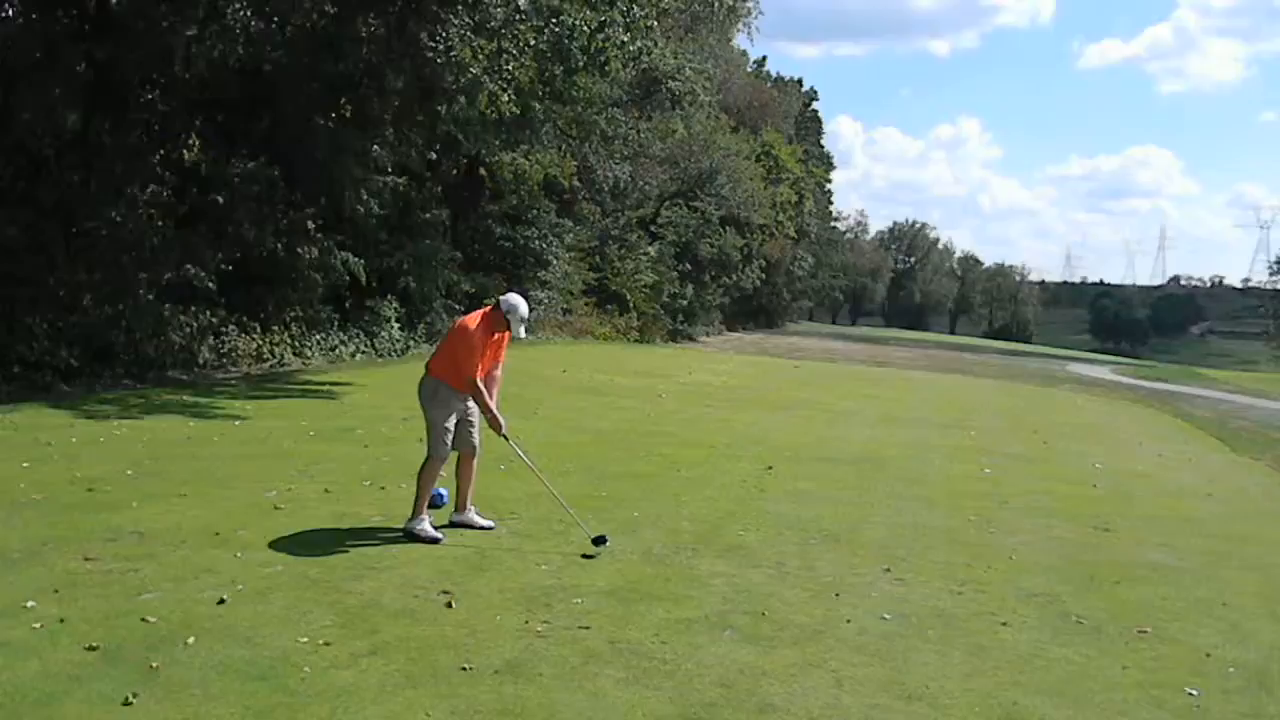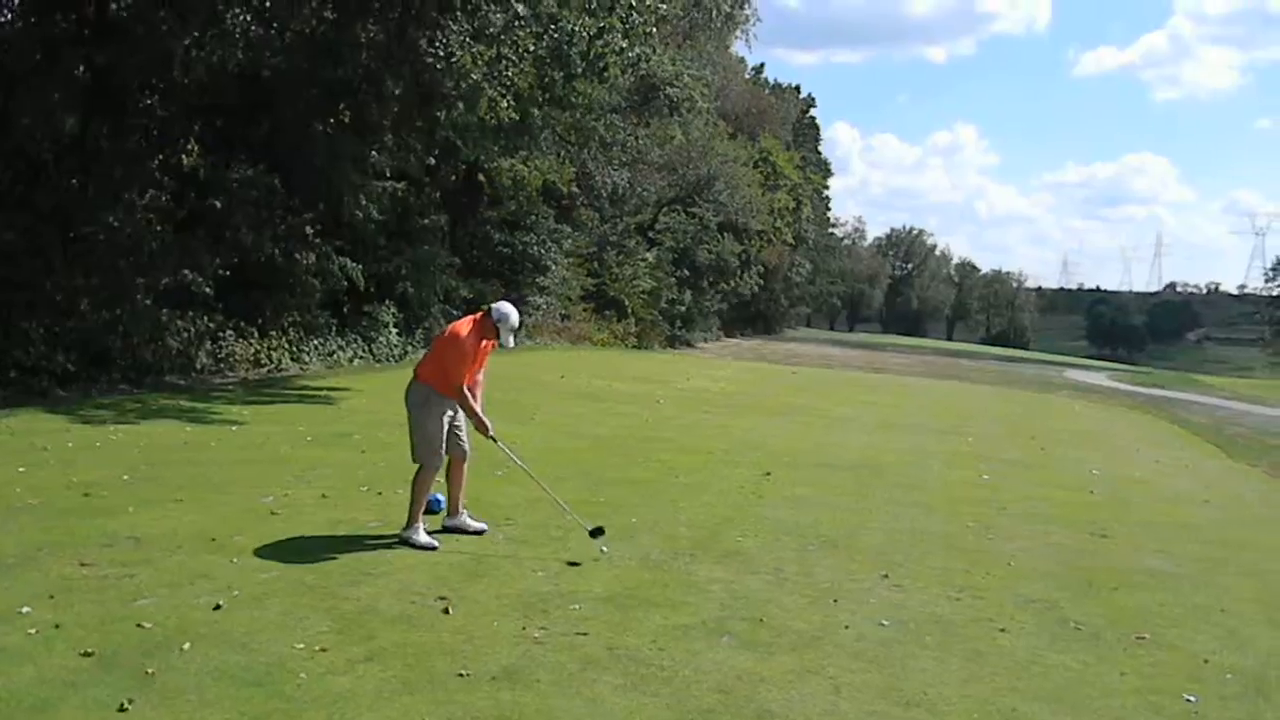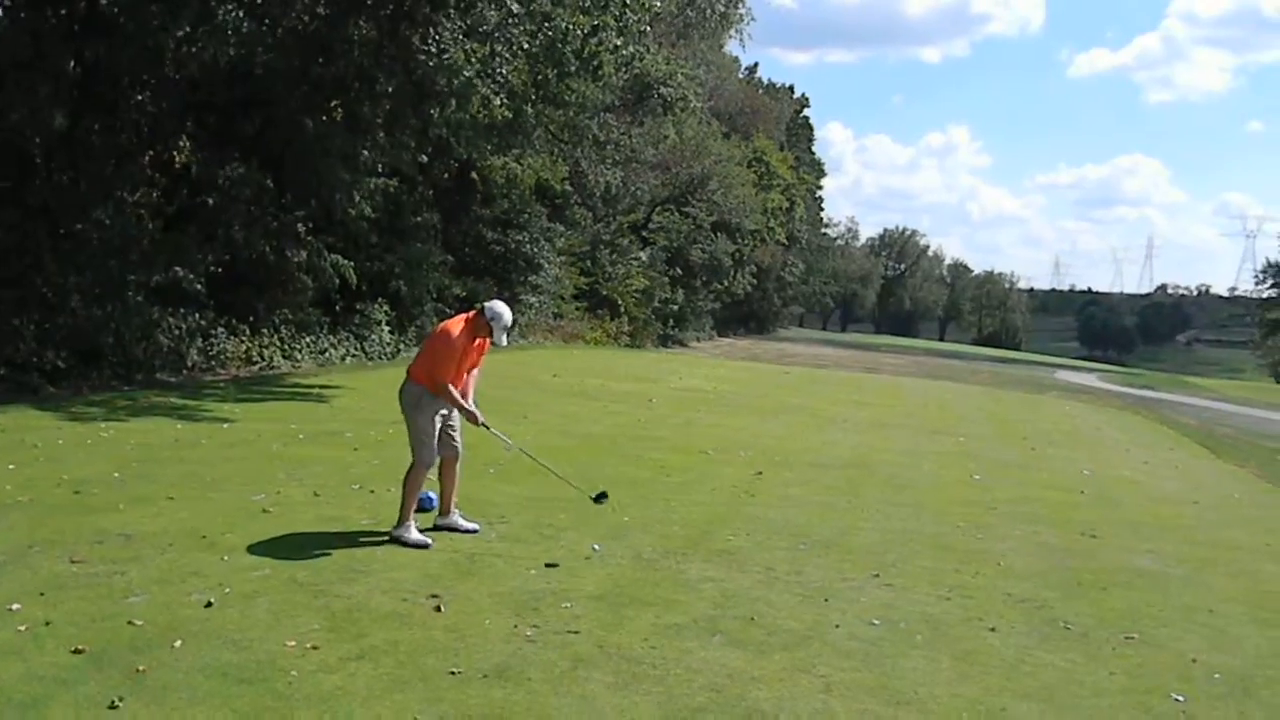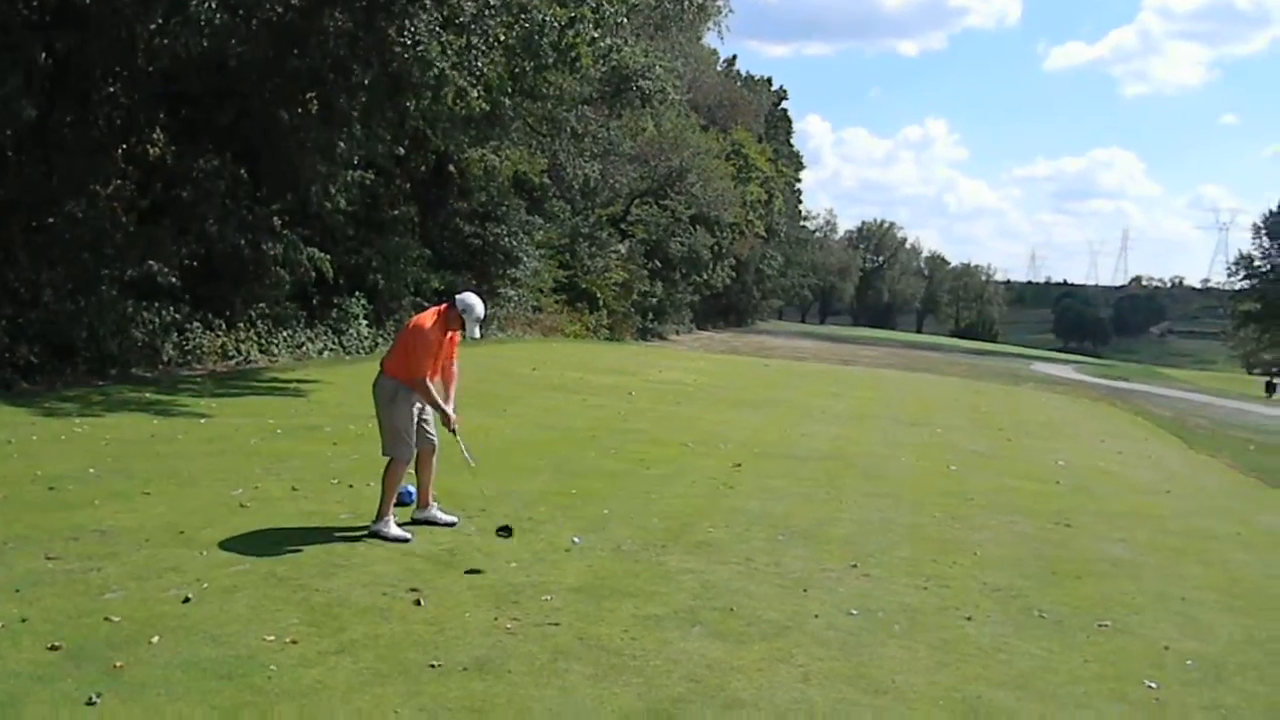
dt=0.4s
person 1, frame 1
left shoulder: (502, 330)
right shoulder: (471, 330)
left elbow: (495, 369)
right elbow: (473, 381)
left wrist: (493, 406)
right wrist: (491, 414)
left hip: (466, 393)
right hip: (440, 389)
left knee: (470, 451)
right knee: (439, 453)
left ankle: (463, 512)
right ankle: (417, 519)
person 1, frame 2
left shoulder: (487, 336)
right shoulder: (462, 337)
left elbow: (477, 374)
right elbow: (459, 388)
left wrist: (478, 411)
right wrist: (477, 417)
left hip: (450, 398)
right hip: (428, 396)
left knee: (460, 455)
right knee: (431, 462)
left ankle: (455, 516)
right ankle: (412, 527)
person 1, frame 3
left shoulder: (481, 335)
right shoulder: (453, 336)
left elbow: (472, 368)
right elbow: (442, 384)
left wrist: (469, 401)
right wrist: (466, 410)
left hip: (444, 396)
right hip: (422, 394)
left knee: (452, 454)
right knee: (424, 459)
left ankle: (447, 515)
right ankle: (404, 525)
person 1, frame 4
left shoulder: (452, 327)
right shoulder: (425, 329)
left elbow: (449, 364)
right elbow: (421, 380)
left wrist: (450, 404)
right wrist: (443, 411)
left hip: (418, 390)
right hip: (396, 388)
left knee: (428, 447)
right knee: (402, 454)
left ankle: (425, 508)
right ankle: (382, 521)
